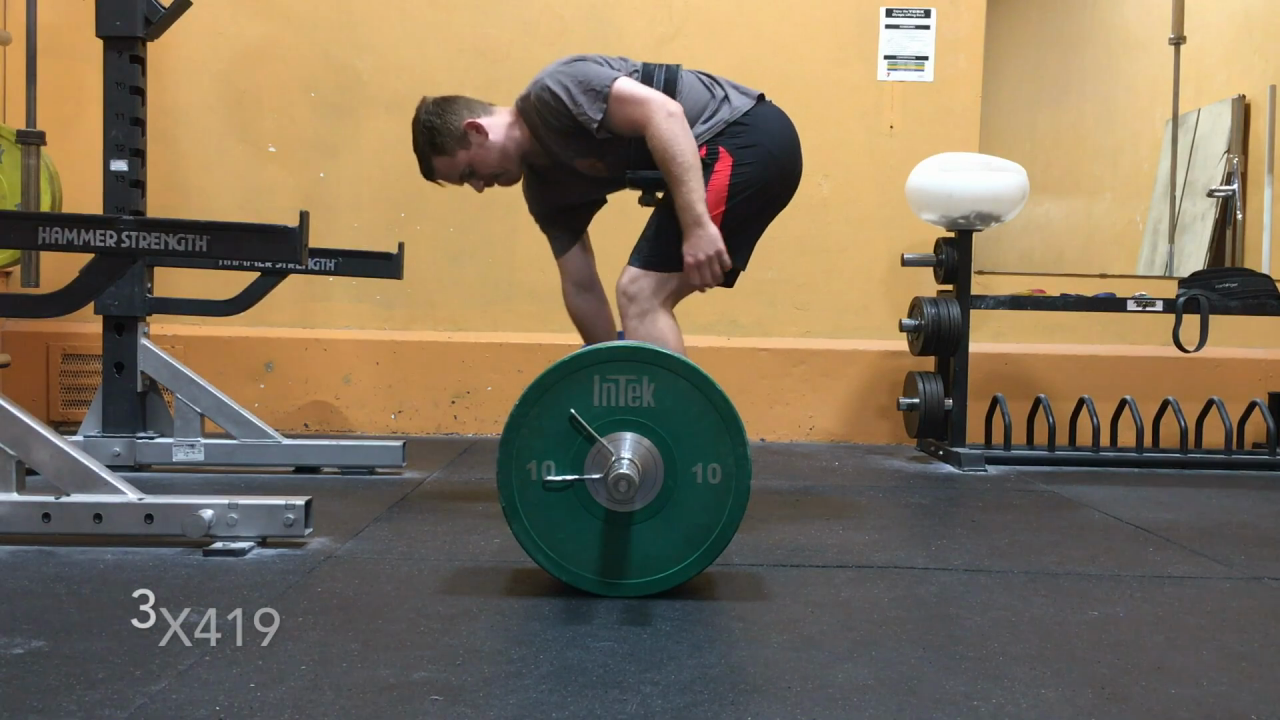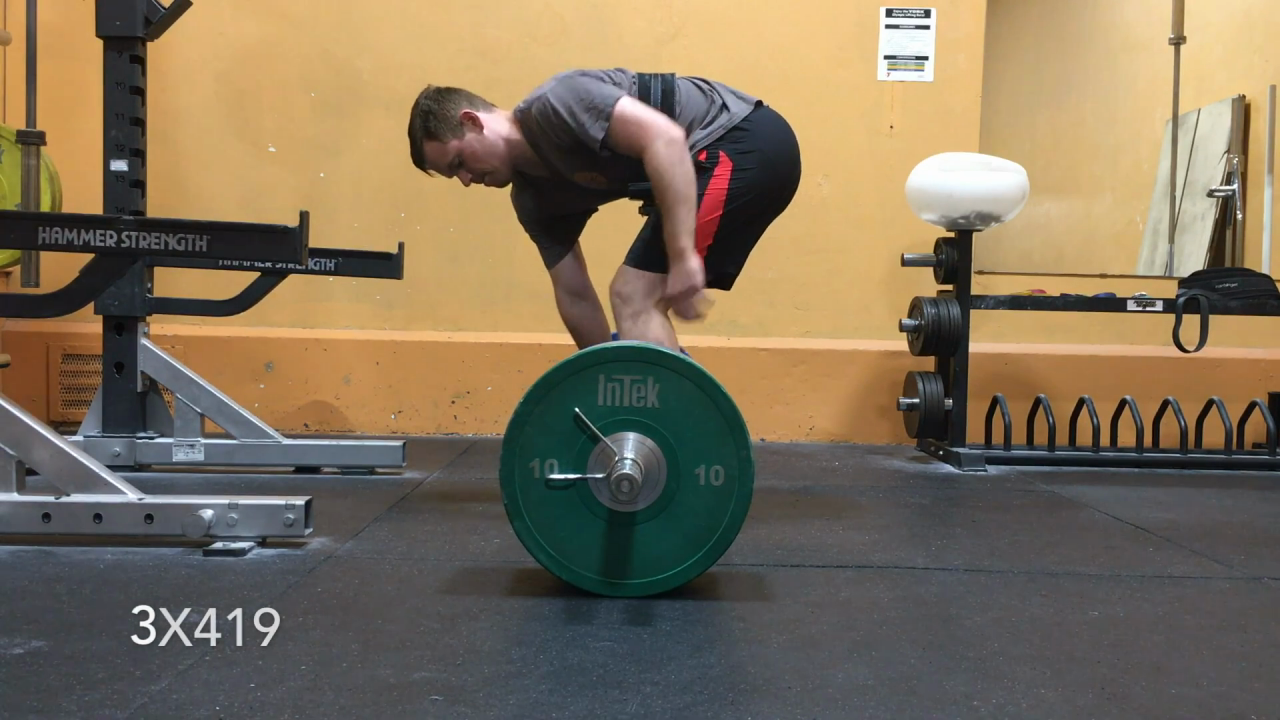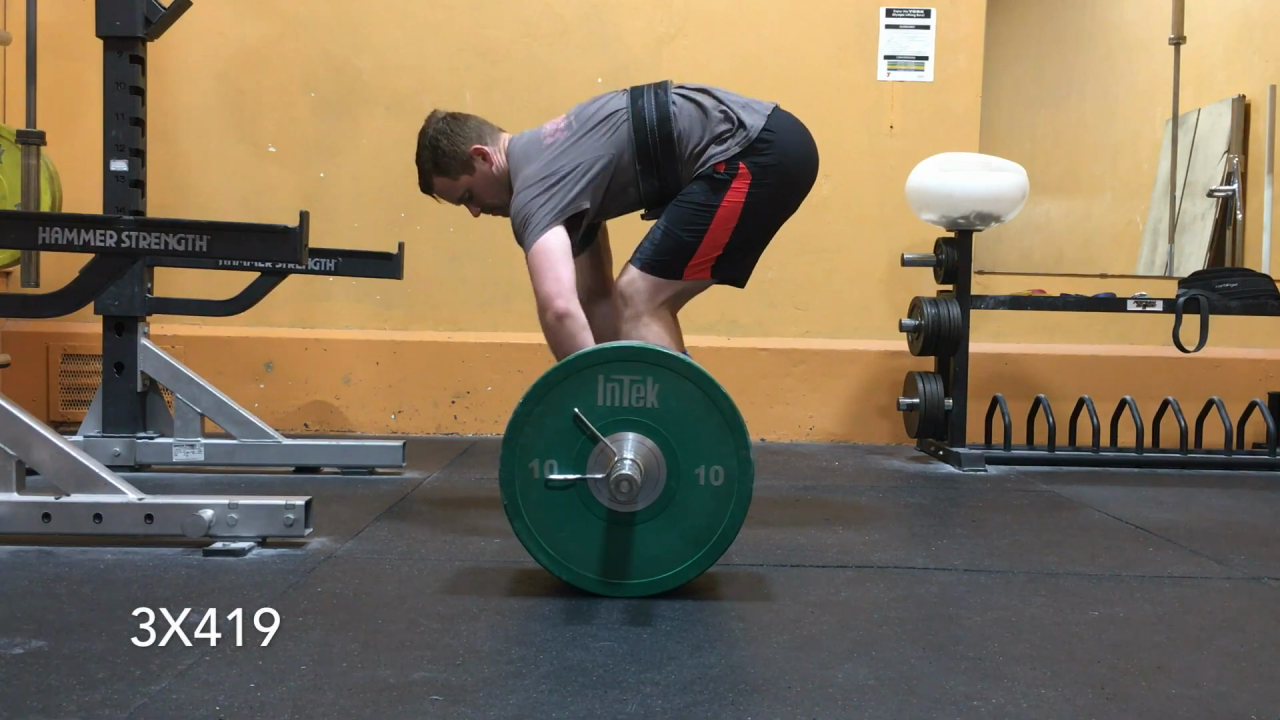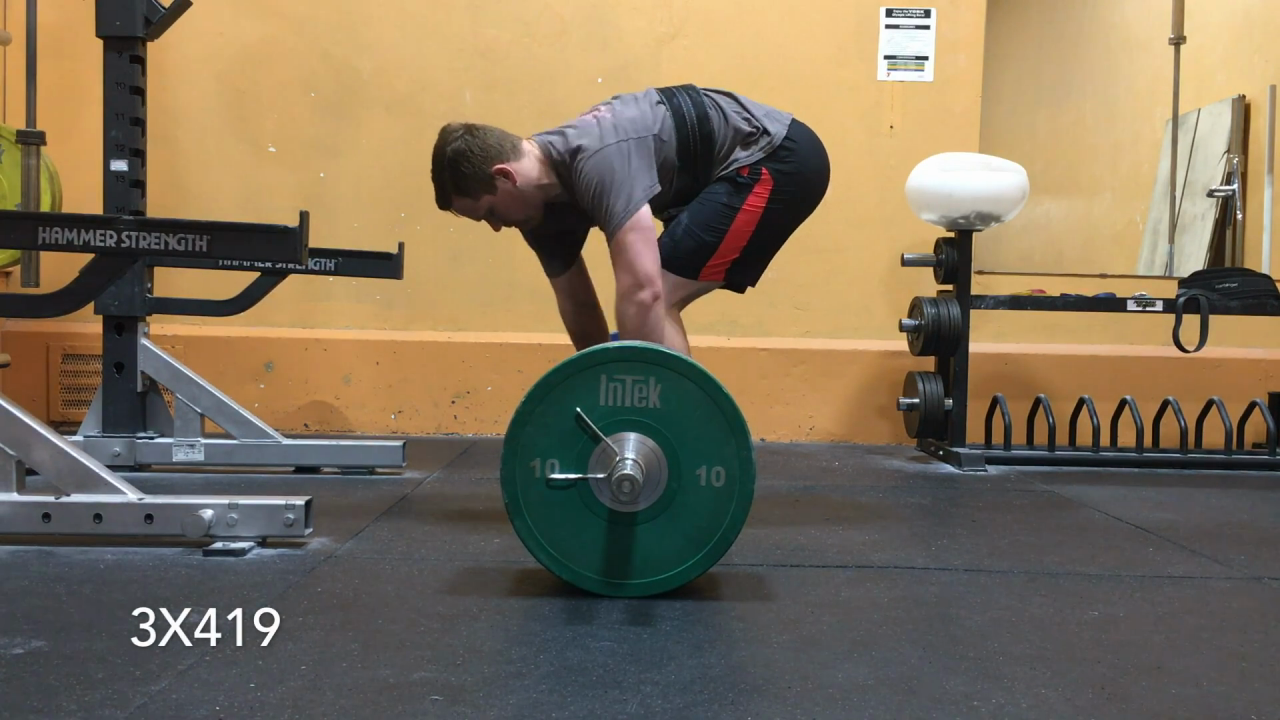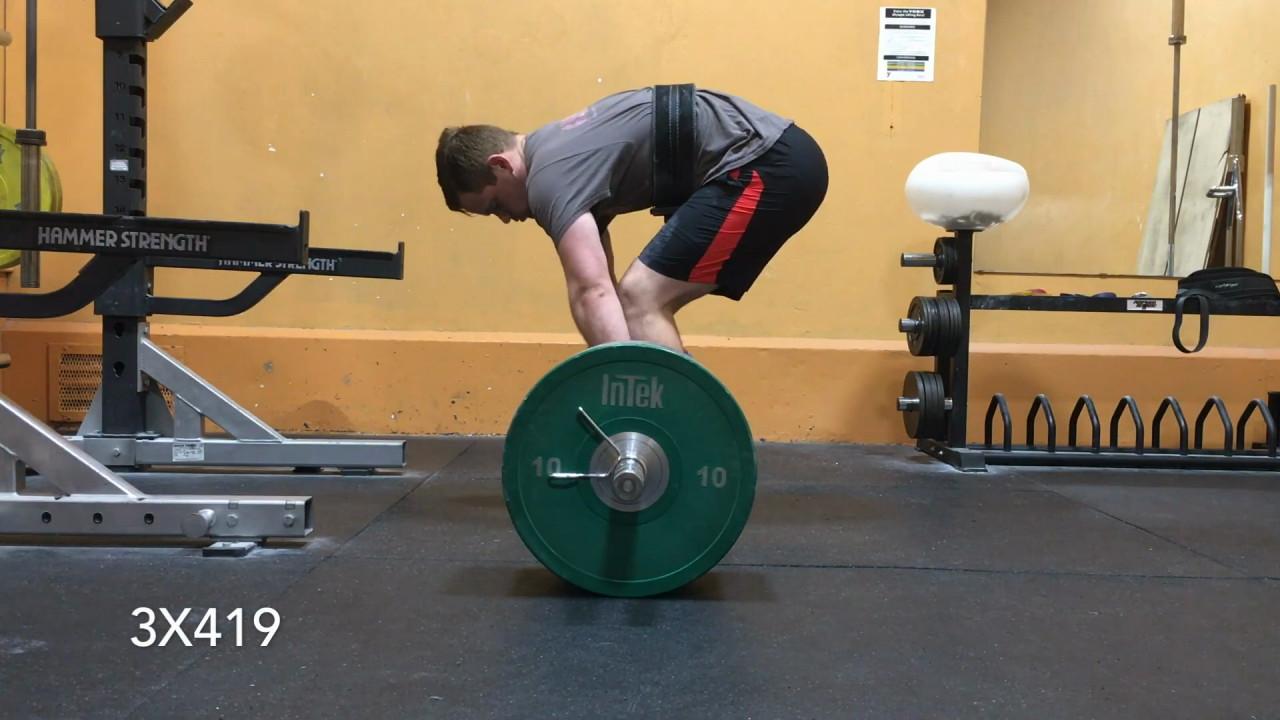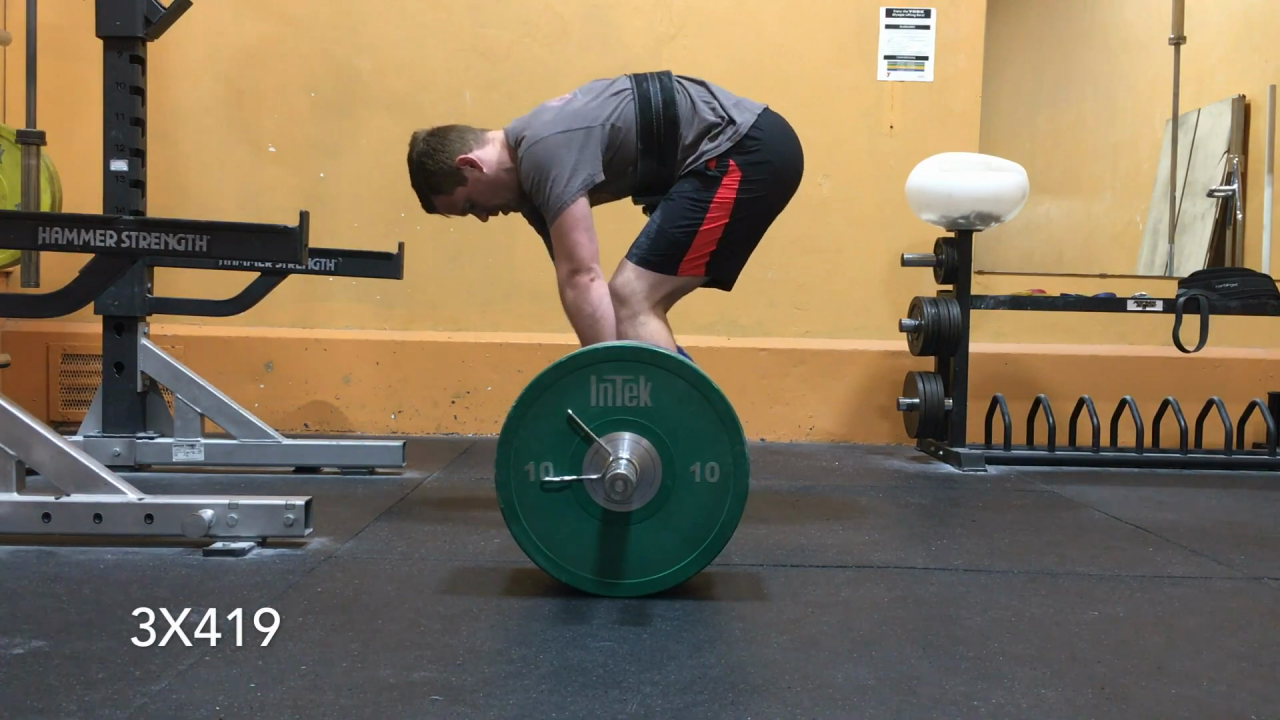
dt=0.7s
person 1, frame 1
left shoulder: (552, 94)
right shoulder: (547, 182)
left elbow: (662, 112)
right elbow: (581, 287)
left wrist: (695, 226)
left hip: (747, 136)
left knee: (640, 294)
right knee: (646, 299)
person 1, frame 2
left shoulder: (552, 108)
right shoulder: (533, 193)
left elbow: (665, 136)
right elbow: (573, 295)
left wrist: (683, 257)
left hip: (747, 143)
left knee: (635, 294)
right knee: (637, 296)
person 1, frame 3
left shoulder: (535, 186)
right shoulder: (561, 174)
left elbow: (559, 308)
right elbow: (596, 296)
left hip: (759, 152)
right hip: (769, 146)
left knee: (638, 299)
right knee: (648, 302)
person 1, frame 4
left shoulder: (596, 161)
right shoulder: (544, 204)
left elbow: (642, 292)
right elbow: (578, 305)
left hip: (777, 158)
right hip: (765, 161)
left knee: (656, 303)
right knee: (657, 308)
person 1, frame 5
left shoulder: (550, 175)
right shoulder: (568, 167)
left elbow: (591, 292)
right elbow: (601, 292)
left hip: (769, 164)
right hip: (777, 161)
left knee: (640, 299)
right knee: (644, 300)
person 1, frame 6
left shoulder: (543, 152)
right shoulder: (533, 164)
left elbow: (581, 276)
right elbow: (575, 278)
left hip: (748, 151)
right hip: (754, 148)
left knee: (632, 298)
right knee: (638, 300)
